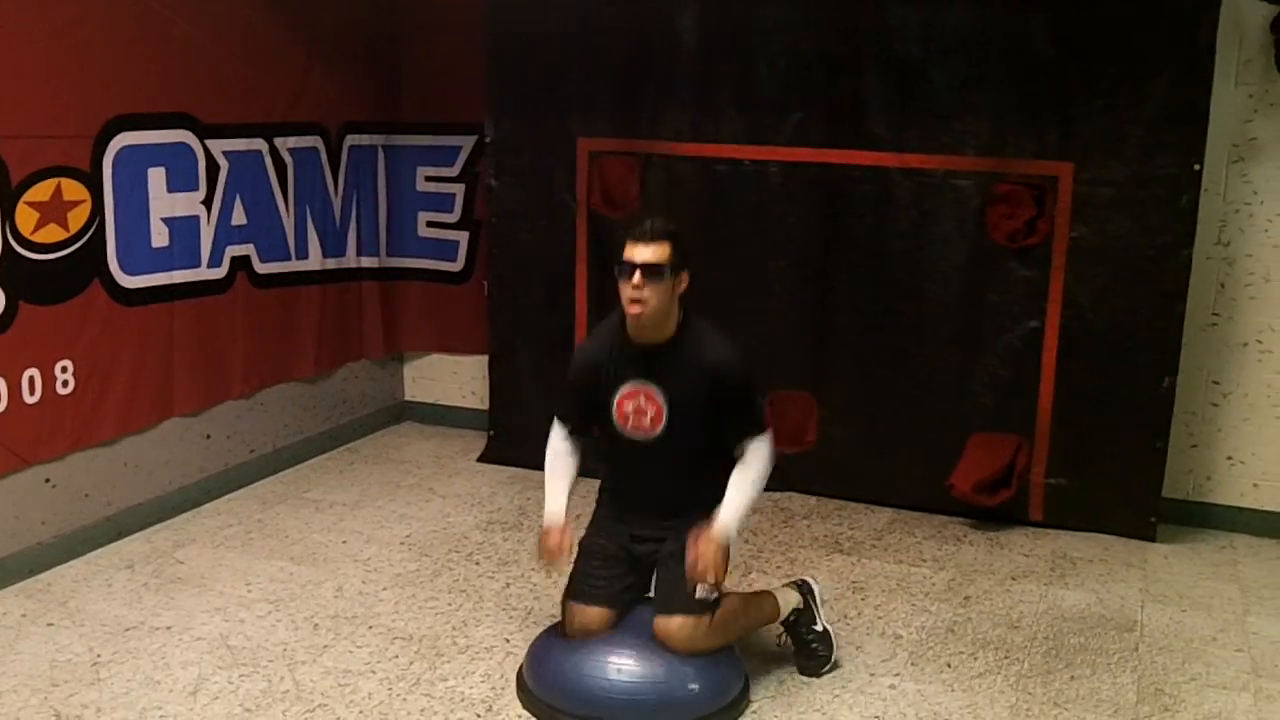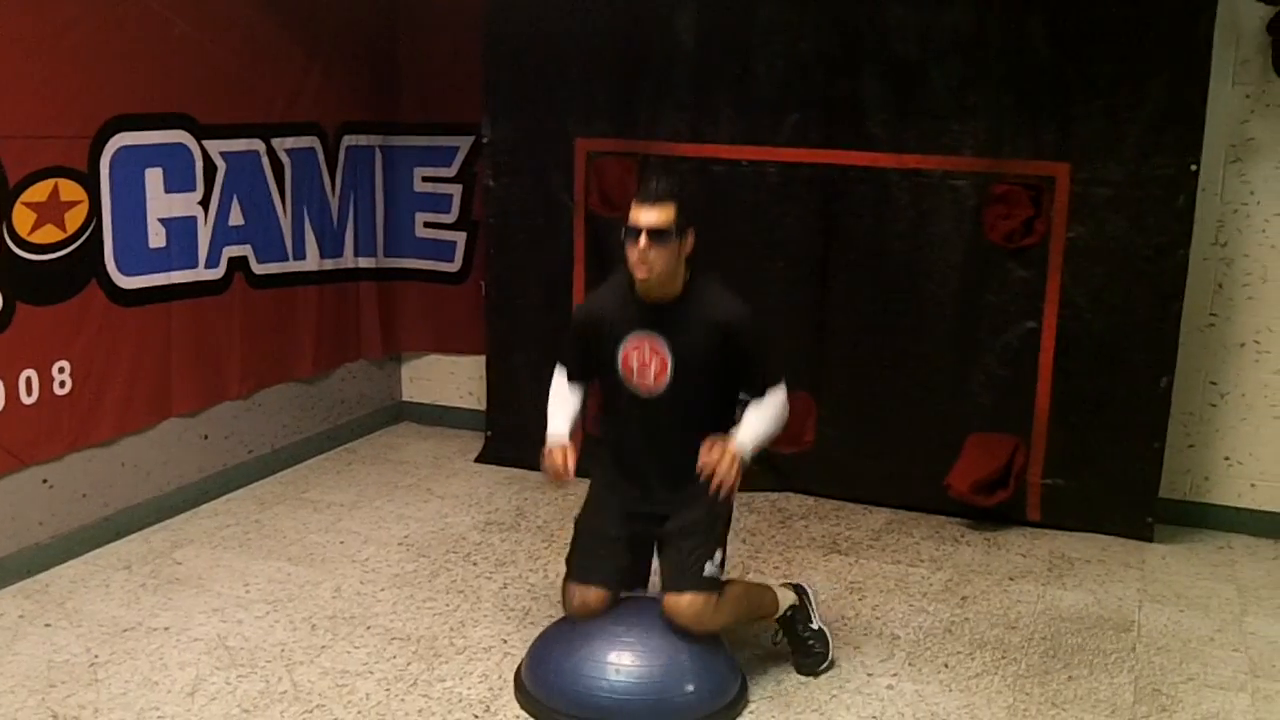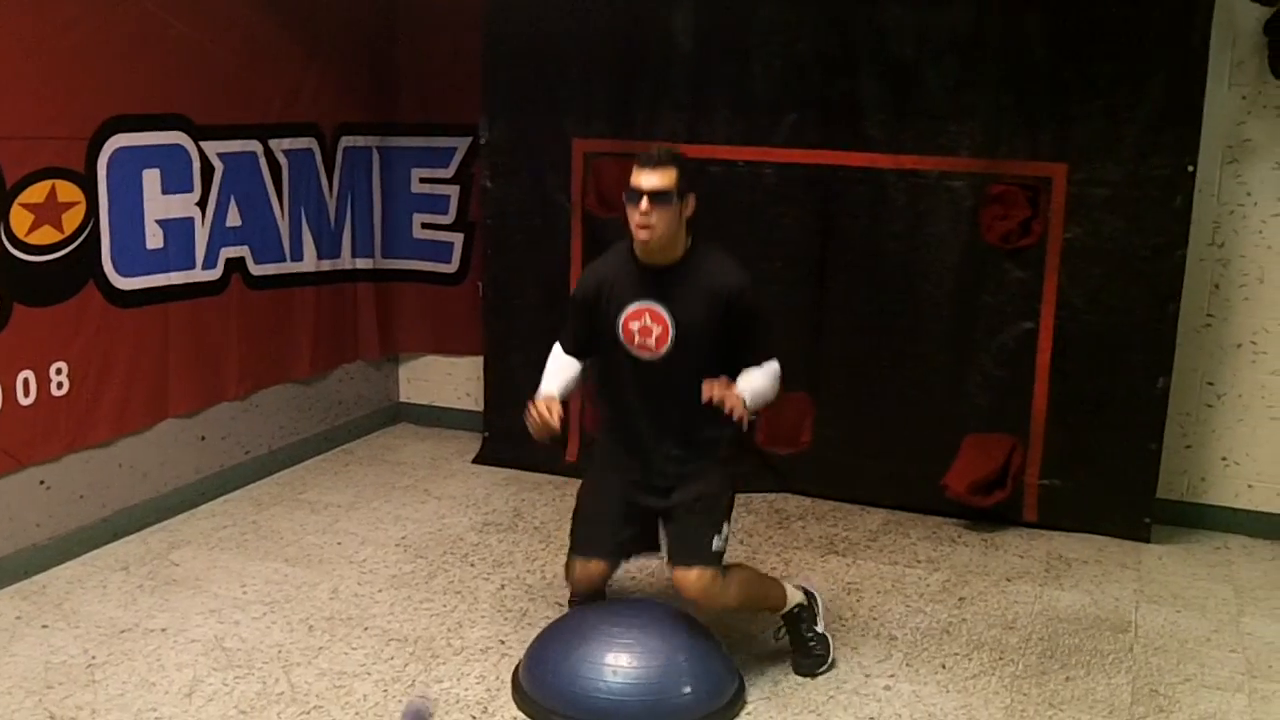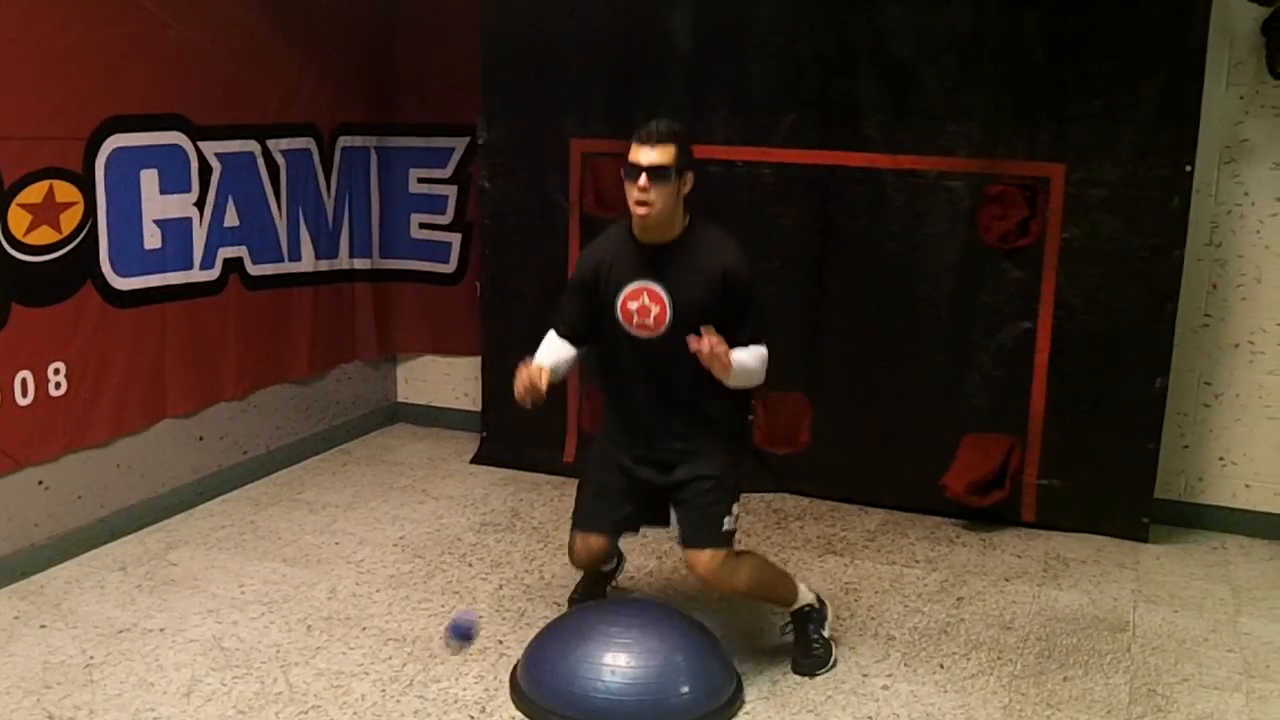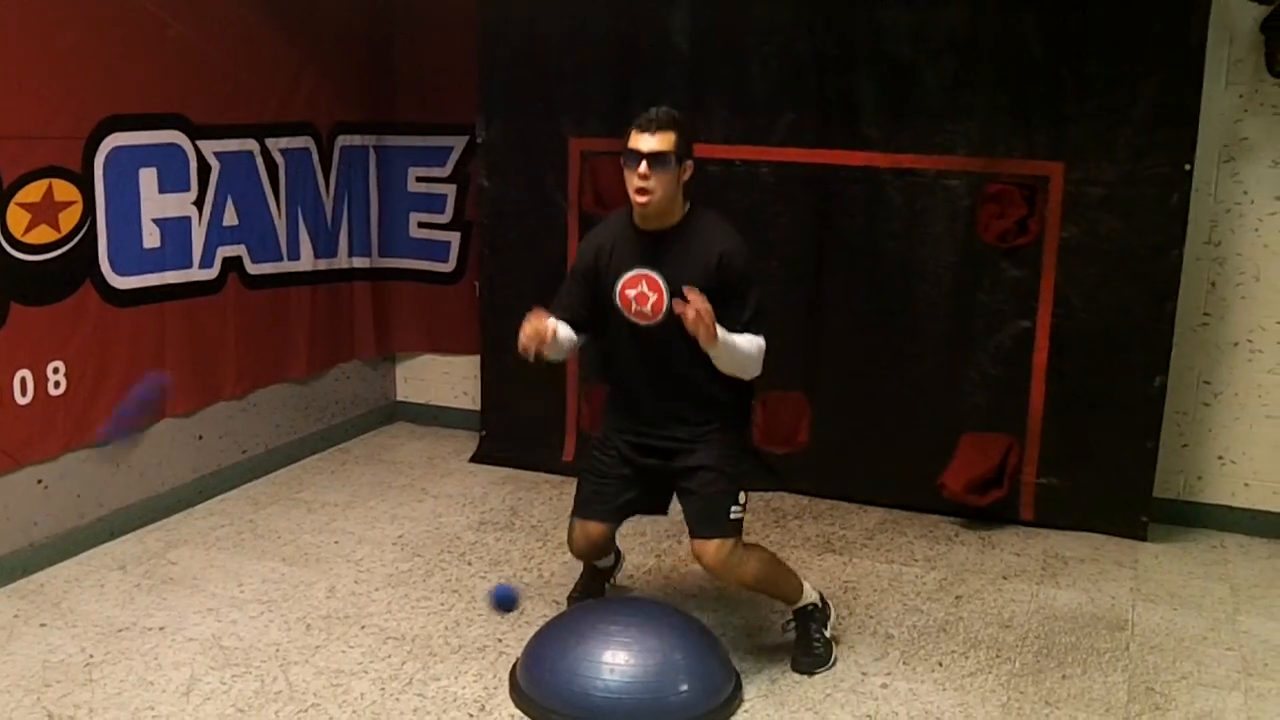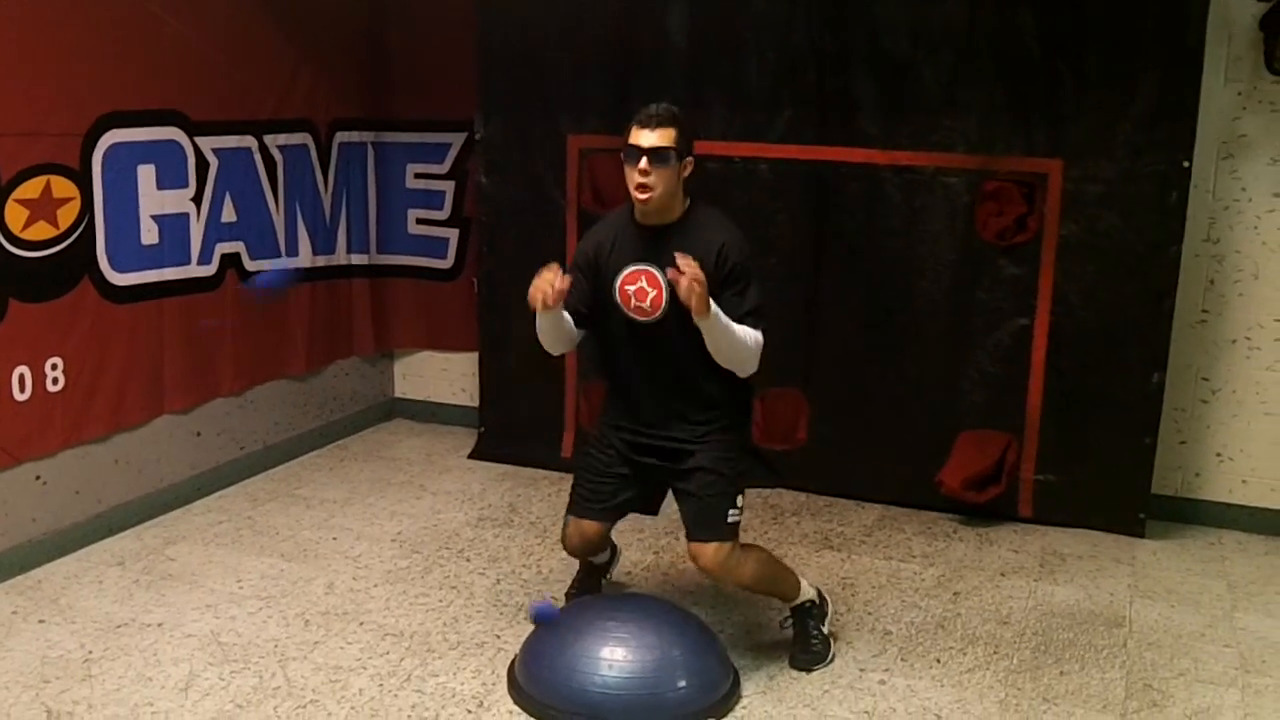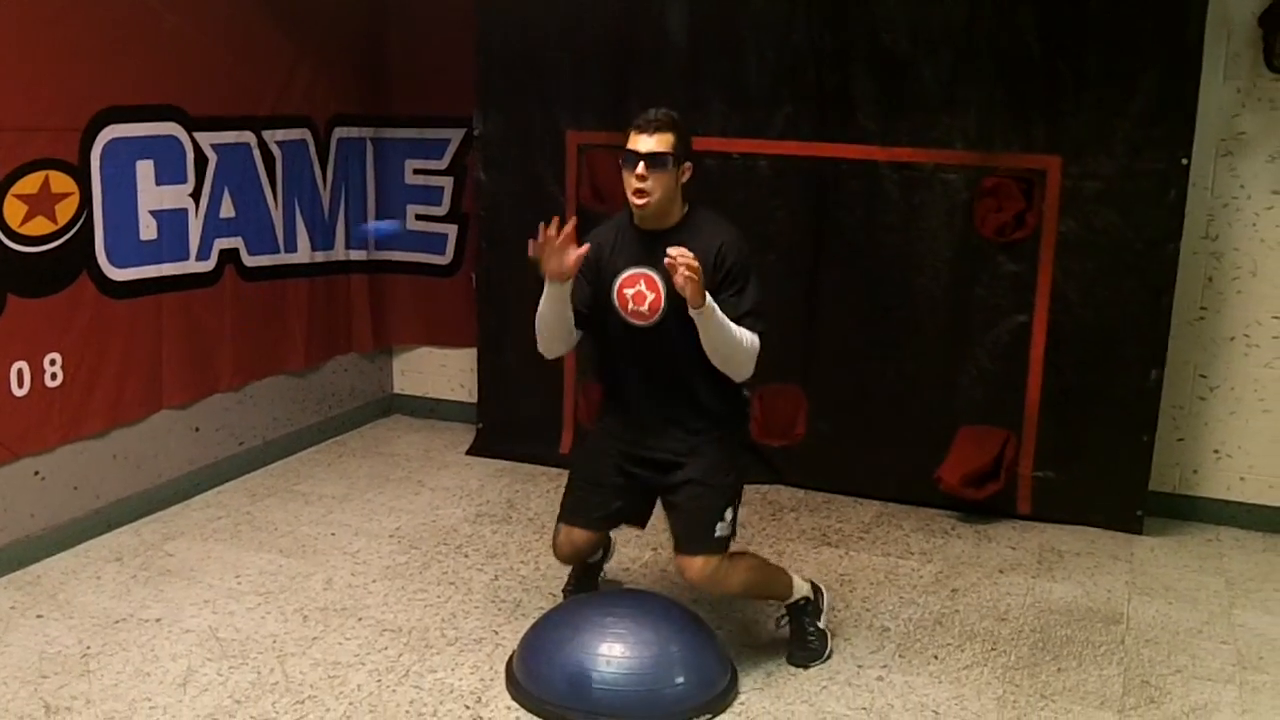
dt=0.1s
person 1, frame 1
left shoulder: (714, 359)
right shoulder: (596, 353)
left elbow: (758, 443)
right elbow: (565, 433)
left wrist: (722, 528)
right wrist: (554, 514)
left hip: (691, 517)
right hip: (621, 512)
left knee: (679, 633)
right knee: (581, 626)
left ankle: (793, 602)
right ankle: (628, 584)
person 1, frame 2
left shoulder: (722, 316)
right shoulder: (600, 310)
left elbow: (774, 398)
right elbow: (569, 378)
left wrist: (738, 444)
right wrist: (558, 435)
left hip: (695, 487)
right hip: (618, 480)
left knee: (690, 611)
right knee: (581, 605)
left ankle: (790, 603)
right ankle: (628, 563)
person 1, frame 3
left shoulder: (722, 280)
right shoulder: (603, 276)
left elbow: (769, 371)
right elbow: (571, 350)
left wrist: (742, 393)
right wrist: (549, 393)
left hip: (698, 456)
right hip: (622, 451)
left knee: (698, 584)
right knee: (583, 575)
left ankle: (797, 604)
right ankle: (604, 583)
person 1, frame 4
left shoulder: (719, 259)
right shoulder: (601, 257)
left elbow: (756, 361)
right elbow: (567, 338)
left wrist: (729, 362)
right wrist: (541, 365)
left hip: (703, 437)
right hip: (626, 431)
left knee: (710, 565)
right knee: (586, 550)
left ankle: (806, 604)
right ankle: (606, 568)
person 1, frame 5
left shoulder: (718, 246)
right shoulder: (601, 243)
left elbow: (751, 364)
right elbow: (569, 340)
left wrist: (713, 337)
right wrist: (545, 331)
left hip: (708, 425)
right hip: (628, 421)
left knee: (717, 555)
right knee: (584, 538)
left ankle: (809, 604)
right ankle: (604, 565)
person 1, frame 6
left shoulder: (718, 241)
right shoulder: (603, 240)
left elbow: (748, 359)
right elbow: (560, 339)
left wrist: (706, 311)
right wrist: (549, 306)
left hip: (708, 425)
right hip: (627, 419)
left knee: (715, 558)
right knee: (579, 536)
left ankle: (807, 600)
right ankle: (600, 562)
person 1, frame 7
left shoulder: (718, 245)
right shoulder: (602, 243)
left elbow: (742, 364)
right elbow: (553, 347)
left wrist: (699, 302)
right wrist: (556, 282)
left hip: (703, 432)
right hip: (623, 424)
left knee: (704, 571)
right knee: (570, 545)
left ankle: (802, 596)
right ankle: (595, 561)
